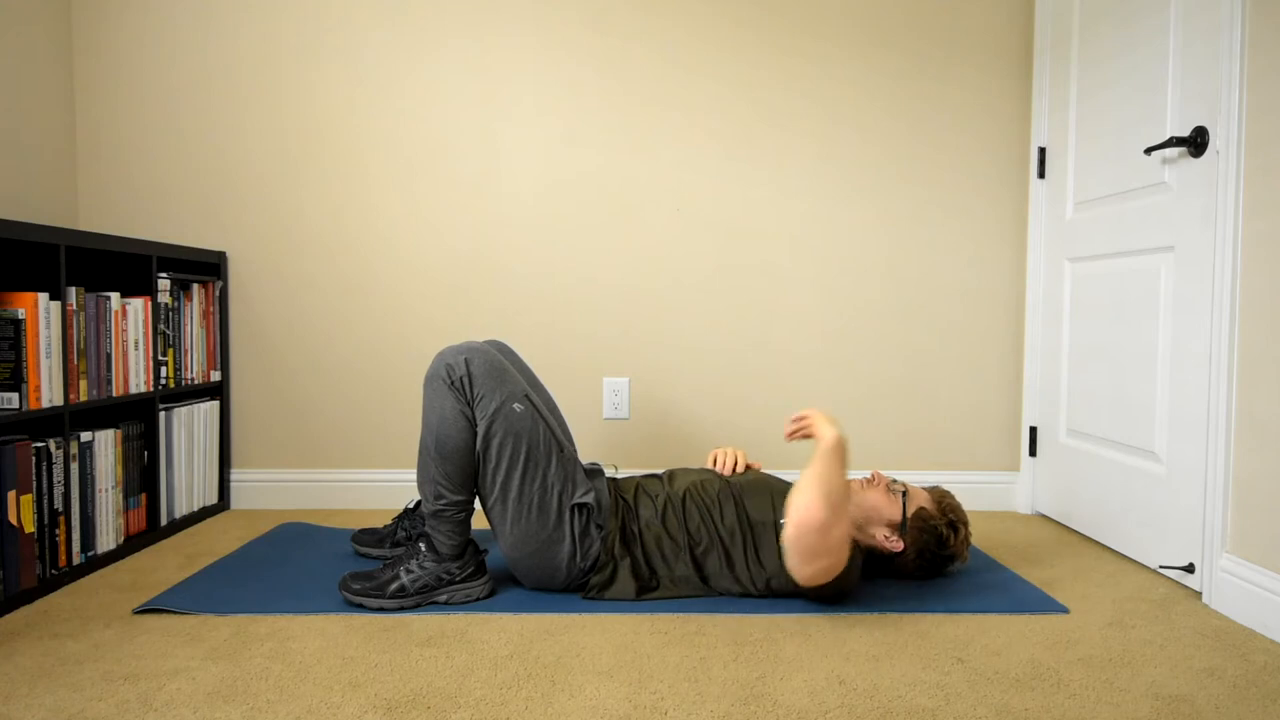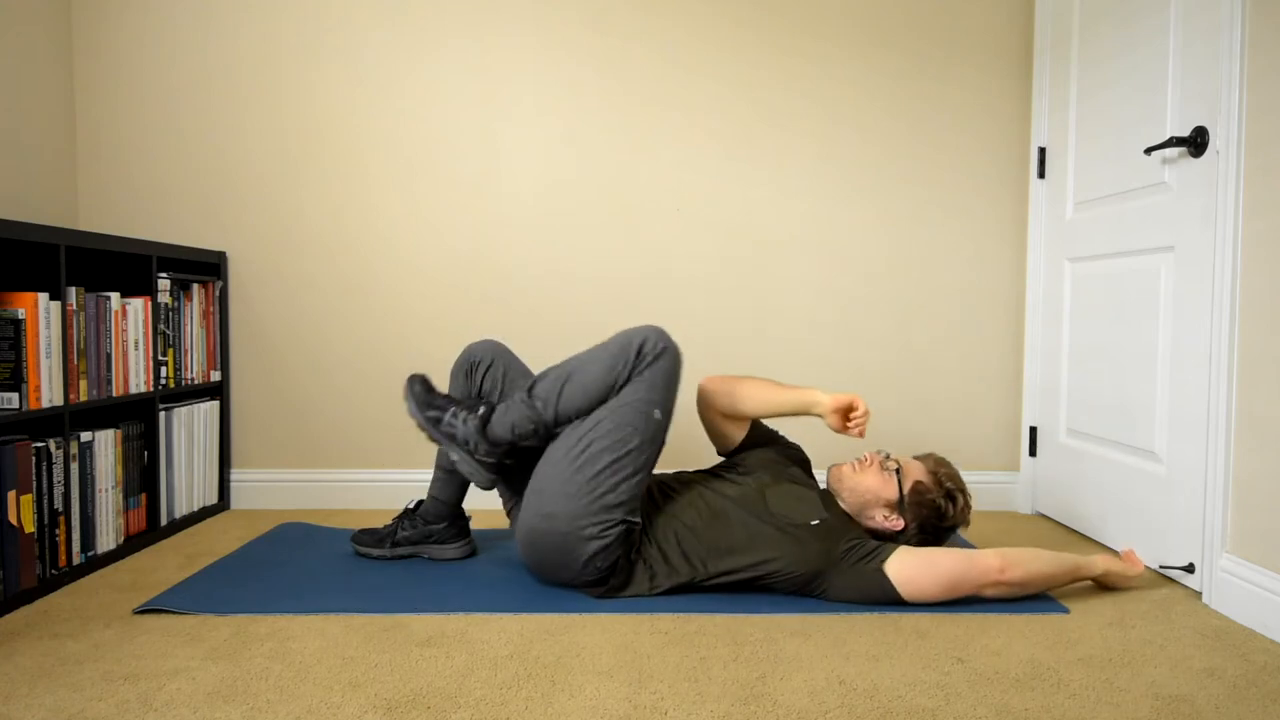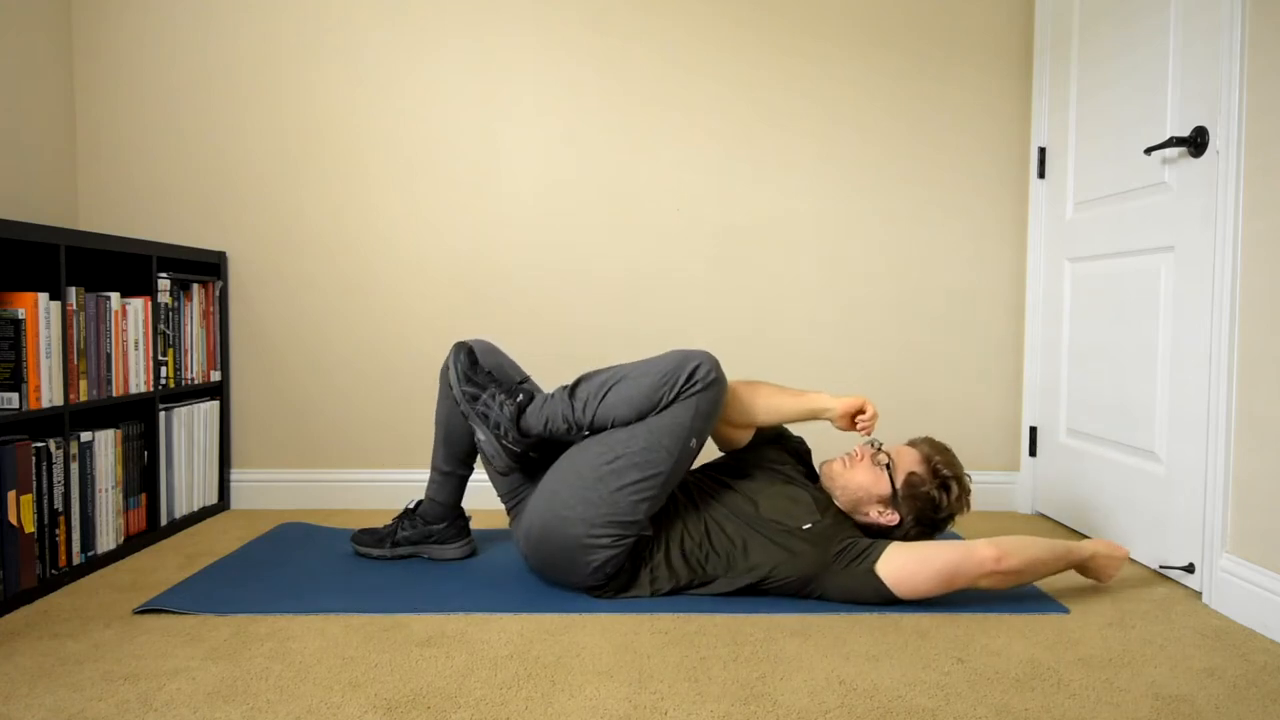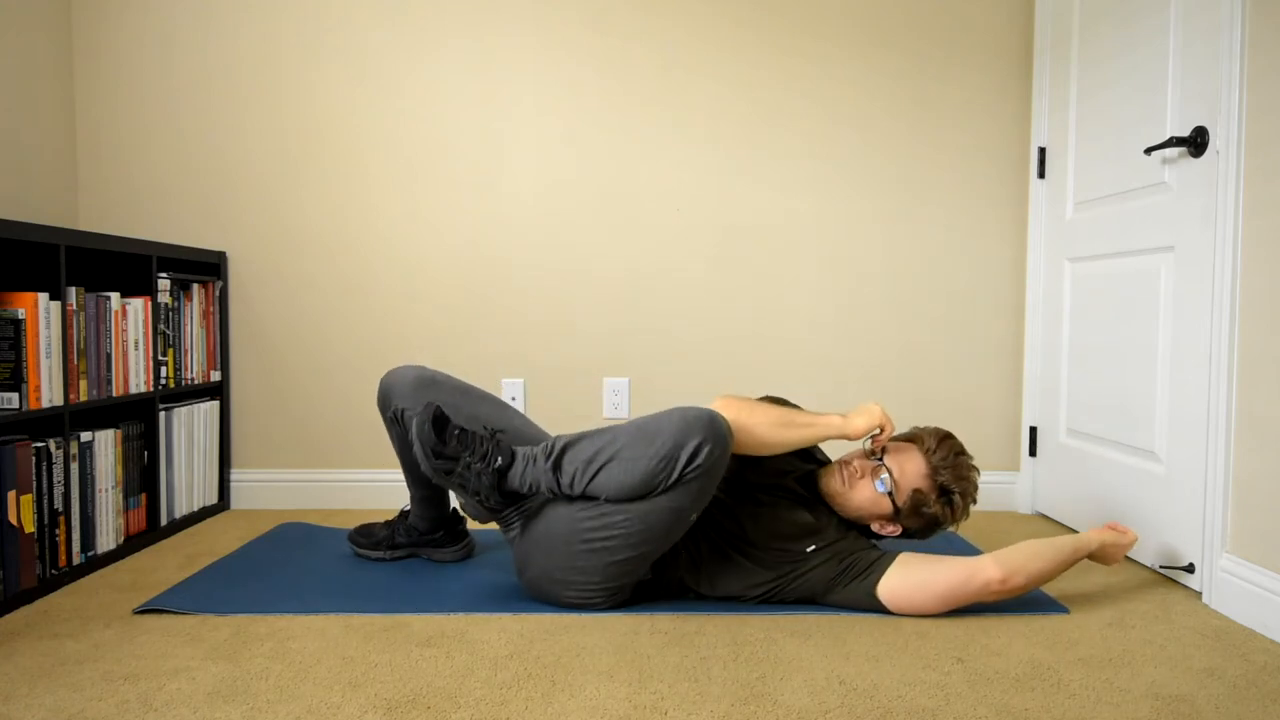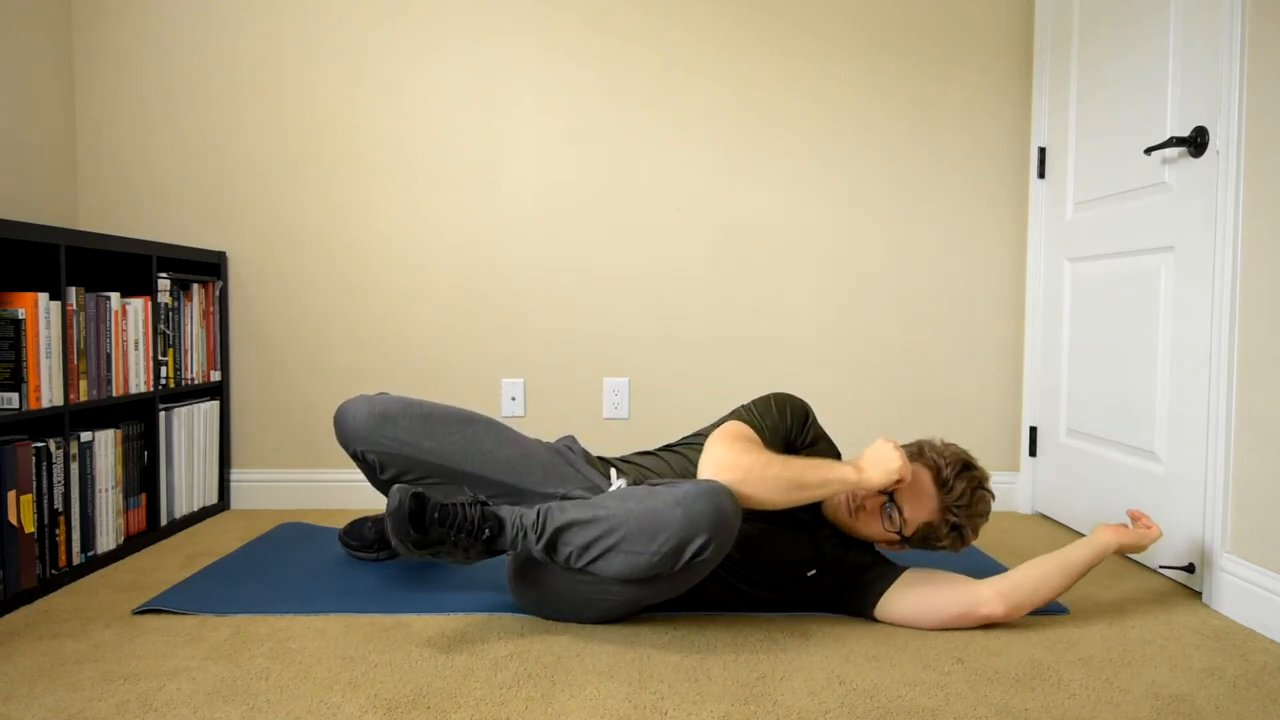
dt=1s
person 1, frame 1
left shoulder: (831, 559)
right shoulder: (810, 517)
left elbow: (805, 528)
left wrist: (831, 438)
right wrist: (730, 460)
left hip: (575, 542)
right hip: (600, 499)
left knee: (462, 370)
right knee: (486, 358)
left ankle: (445, 561)
right ankle: (428, 524)
person 1, frame 2
left shoulder: (844, 554)
right shoulder: (786, 471)
left elbow: (990, 570)
right elbow: (714, 397)
right wrist: (815, 401)
left hip: (578, 541)
right hip: (556, 515)
left knee: (651, 348)
right knee: (485, 357)
left ankle: (483, 436)
right ankle: (438, 522)
person 1, frame 3
left shoulder: (845, 554)
right shoulder: (786, 462)
left elbow: (984, 560)
right elbow: (724, 410)
right wrist: (825, 405)
left hip: (581, 544)
right hip: (552, 509)
left knee: (694, 370)
right knee: (472, 357)
left ankle: (522, 419)
right ankle: (438, 523)
person 1, frame 4
left shoulder: (845, 556)
right shoulder: (790, 427)
left elbow: (989, 574)
right elbow: (727, 412)
right wrist: (840, 423)
left hip: (574, 569)
right hip: (558, 502)
left knee: (694, 436)
right knee: (408, 388)
left ankle: (503, 475)
right ankle: (433, 528)
person 1, frame 5
left shoulder: (848, 568)
right shoulder: (790, 419)
left elbow: (990, 601)
right elbow: (722, 463)
right wrist: (853, 471)
left hip: (566, 583)
right hip: (577, 479)
left knee: (705, 515)
right knee: (364, 421)
left ankle: (490, 532)
right ankle: (418, 521)
